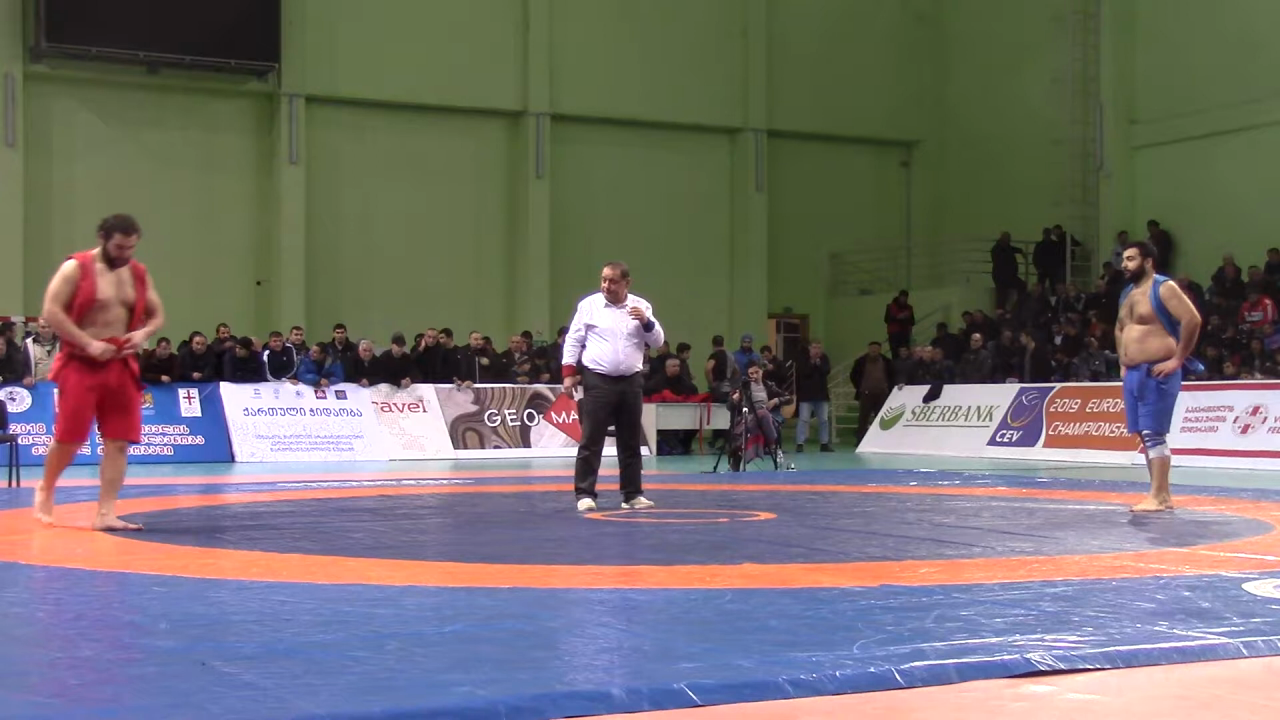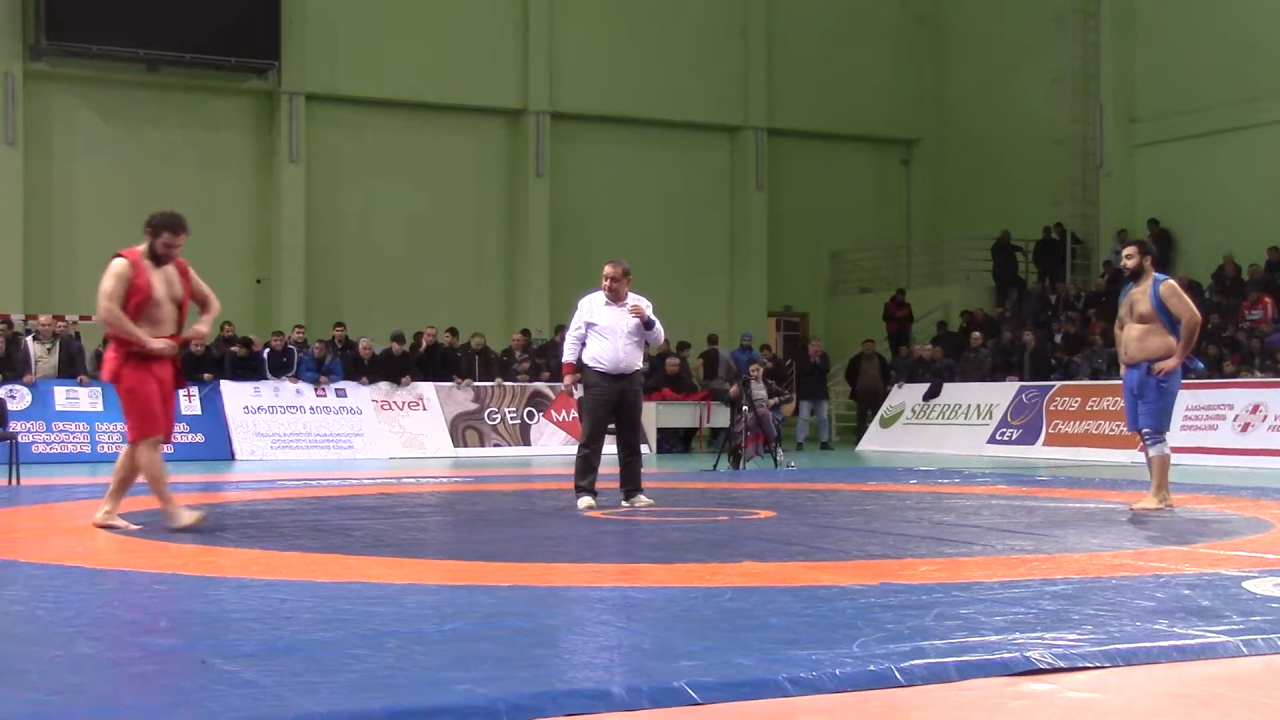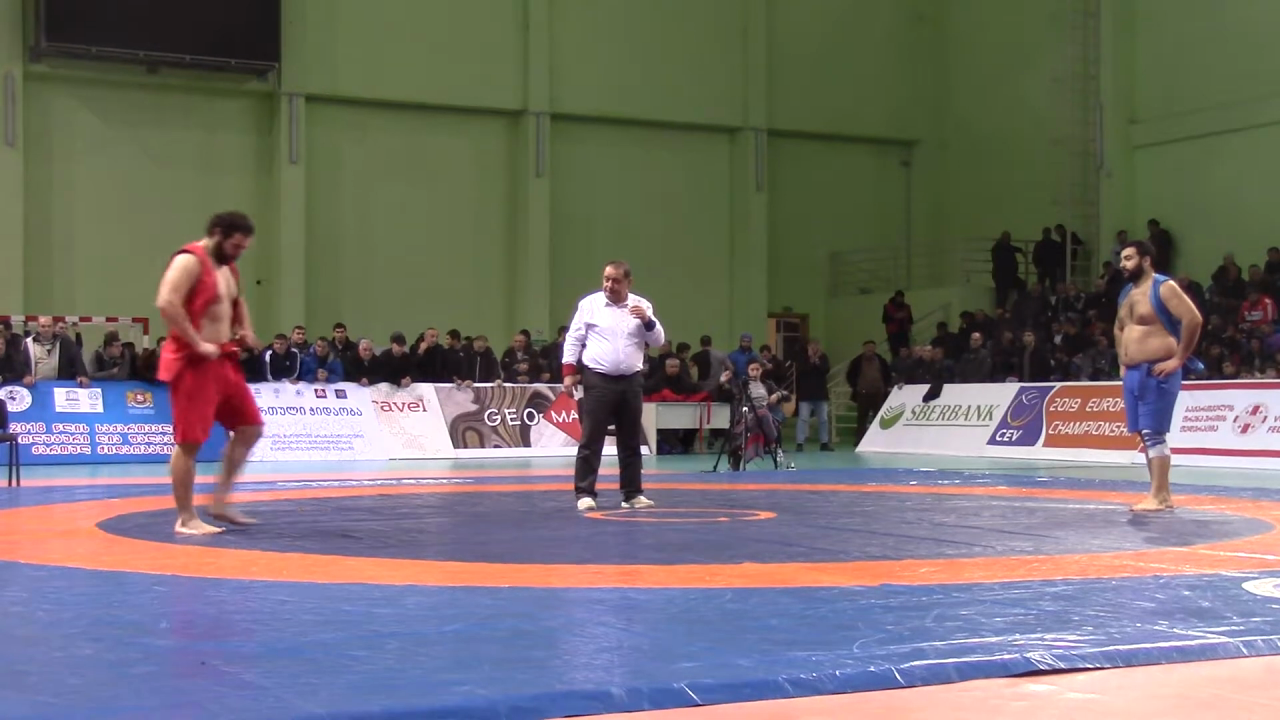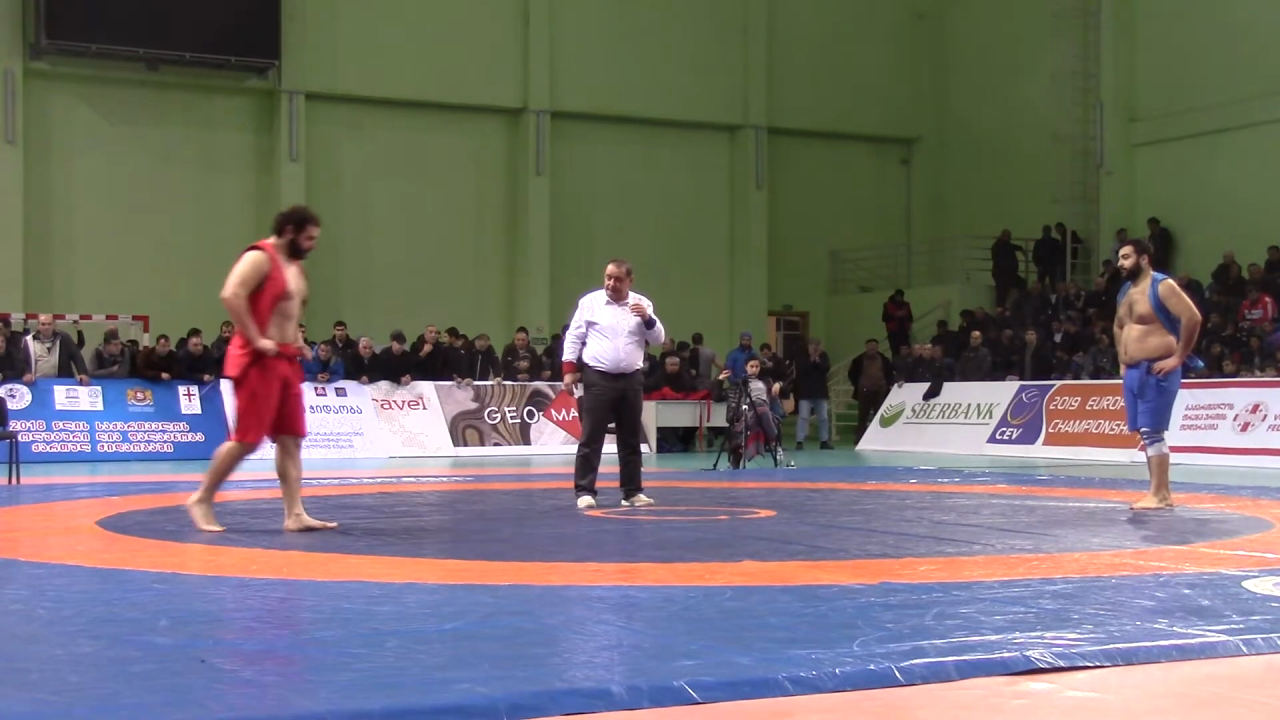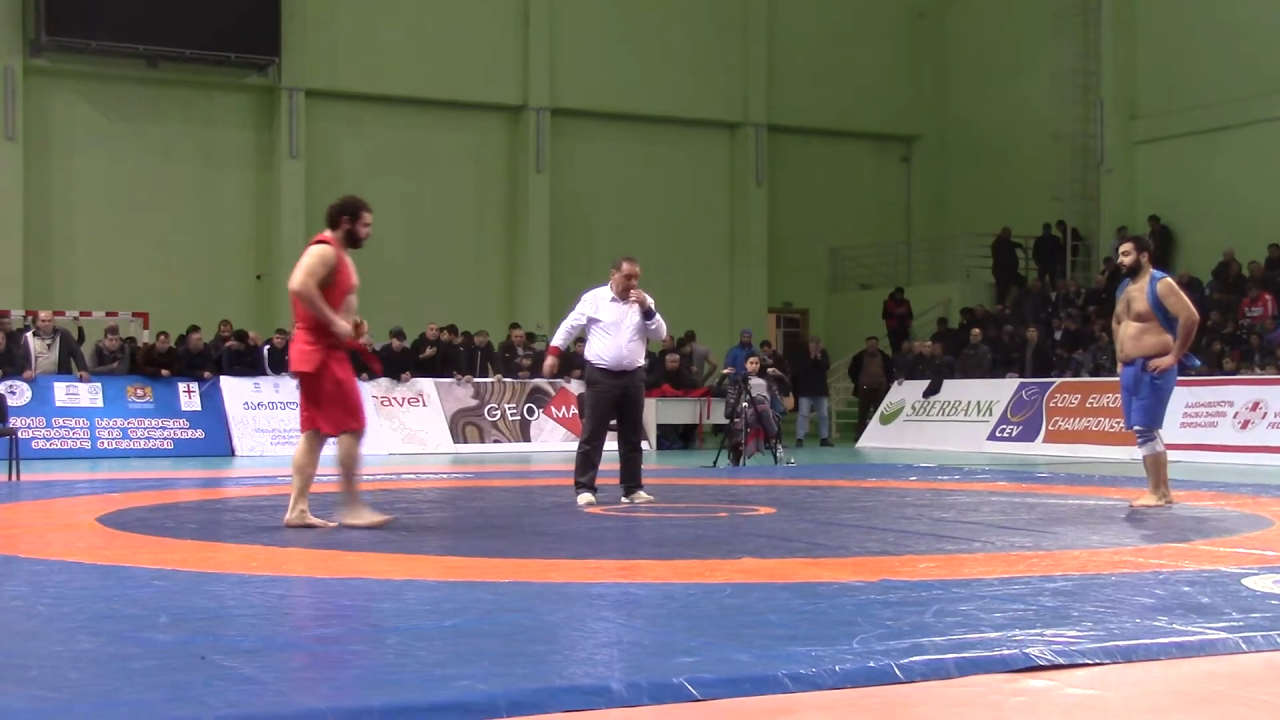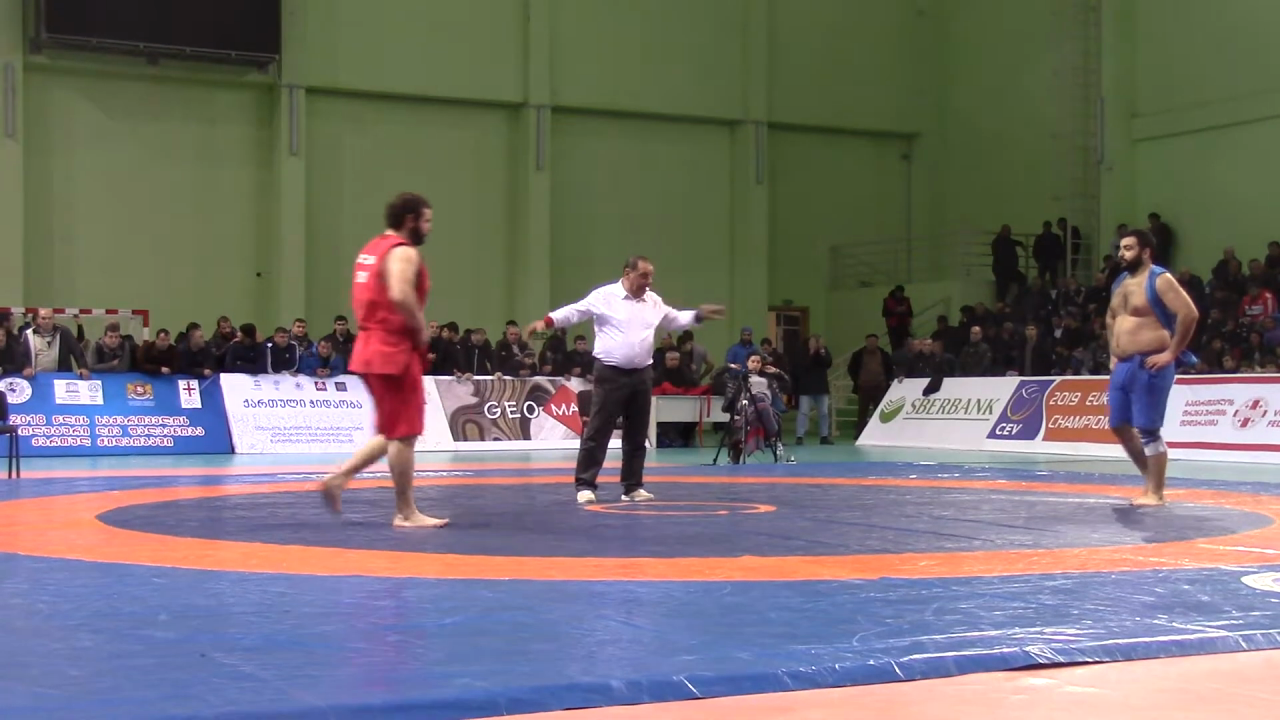
dt=0.4s
person 1, frame 1
left shoulder: (139, 274)
right shoulder: (76, 268)
left elbow: (157, 315)
right elbow: (51, 311)
left wrist: (143, 333)
right wrist: (88, 343)
left hip: (121, 365)
right hip: (80, 363)
left knee: (120, 442)
right knee: (69, 437)
left ankle: (107, 514)
right ankle: (45, 491)
person 1, frame 2
left shoulder: (181, 270)
right shoulder: (124, 266)
left elbow: (211, 302)
right elbow: (107, 313)
left wrist: (205, 323)
right wrist: (148, 342)
left hip: (166, 363)
right hip: (133, 362)
left knee: (141, 441)
right knee: (149, 438)
left ankle: (108, 510)
right ankle: (173, 511)
person 1, frame 3
left shoulder: (228, 267)
right shoulder: (190, 261)
left elbow: (237, 303)
right elbow: (167, 304)
left wrist: (246, 330)
right wrist: (198, 344)
left hip: (223, 361)
right hip: (191, 362)
left knee: (250, 426)
right knee: (189, 441)
left ankle: (220, 499)
right ankle: (186, 518)
person 1, frame 4
left shoulder: (294, 265)
right shoulder: (258, 258)
right elbow: (231, 295)
left wrist: (298, 342)
right wrist: (256, 339)
left hip: (284, 361)
right hip: (256, 361)
left knee: (291, 439)
right knee: (247, 439)
left ankle: (295, 514)
right ankle: (201, 500)
person 1, frame 5
left shoulder: (339, 253)
right shoulder: (324, 250)
right elbow: (298, 287)
left wrist: (349, 323)
right wrist: (335, 323)
left hip: (328, 351)
right hip: (321, 352)
left knee: (314, 433)
right knee: (351, 427)
left ankle: (298, 509)
right ankle: (352, 507)
person 1, frame 6
left shoulder: (372, 249)
right shoulder: (404, 252)
left elbow: (368, 296)
right elbow: (400, 296)
right wrist: (421, 330)
left hip: (372, 348)
right hip: (395, 350)
left knee: (390, 433)
right knee: (404, 433)
left ankle: (337, 479)
right ankle: (406, 513)
person 2, frame 1
left shoulder: (1164, 288)
right shoulder: (1128, 293)
left elbow: (1192, 319)
right elbow: (1120, 329)
left wrist: (1178, 359)
right wrist: (1123, 362)
left hip: (1157, 373)
right hip: (1132, 374)
left knee: (1154, 434)
right knee: (1145, 435)
left ankle: (1157, 496)
right ankle: (1163, 494)
person 2, frame 2
left shoulder: (1163, 287)
right shoulder: (1127, 292)
left elbow: (1192, 318)
right elbow: (1119, 327)
left wrist: (1178, 358)
right wrist: (1123, 361)
left hip: (1156, 372)
right hip: (1132, 372)
left knee: (1153, 432)
right knee: (1144, 433)
left ankle: (1156, 494)
right ankle: (1163, 493)
person 2, frame 3
left shoulder: (1163, 287)
right shoulder: (1126, 293)
left elbow: (1193, 319)
right elbow: (1119, 329)
left wrist: (1179, 359)
right wrist: (1123, 361)
left hip: (1157, 373)
right hip: (1132, 373)
left knee: (1154, 434)
right knee: (1145, 435)
left ankle: (1157, 496)
right ankle: (1164, 494)
person 2, frame 4
left shoulder: (1162, 286)
right shoulder: (1125, 291)
left elbow: (1192, 318)
right elbow: (1118, 327)
left wrist: (1178, 357)
right wrist: (1123, 360)
left hip: (1157, 371)
right hip: (1132, 372)
left knee: (1151, 432)
right knee: (1145, 433)
left ankle: (1156, 494)
right ankle: (1164, 493)
person 2, frame 5
left shoulder: (1161, 284)
right shoulder: (1124, 287)
left elbow: (1190, 317)
left wrist: (1174, 355)
right wrist: (1120, 358)
left hip: (1153, 369)
right hip: (1129, 369)
left knee: (1144, 430)
right knee: (1147, 432)
left ankle: (1155, 492)
right ankle: (1163, 490)
person 2, frame 6
left shoulder: (1160, 280)
right shoulder: (1120, 282)
left elbow: (1189, 314)
left wrist: (1171, 352)
right wrist: (1113, 354)
left hip: (1149, 366)
right hip: (1122, 366)
left knee: (1147, 430)
right knee: (1120, 427)
left ankle: (1156, 492)
right ankle: (1151, 480)
person 3, frame 1
left shoulder: (641, 306)
right shoulder: (589, 305)
left elbow: (658, 341)
right elbow: (574, 340)
left wrist: (646, 322)
right wrist: (568, 372)
left hip: (631, 382)
right hip: (598, 381)
left knee: (631, 442)
right knee: (591, 440)
left ankle: (632, 494)
right ankle: (585, 493)
person 3, frame 2
left shoulder: (641, 304)
right shoulder: (589, 303)
left elbow: (658, 340)
right elbow: (573, 338)
left wrist: (646, 320)
right wrist: (569, 370)
left hip: (631, 380)
right hip: (598, 380)
left knee: (631, 440)
right knee: (591, 439)
left ankle: (632, 492)
right ankle: (585, 492)
person 3, frame 3
left shoulder: (641, 305)
right shoulder: (589, 304)
left elbow: (658, 341)
right elbow: (573, 339)
left wrist: (647, 321)
right wrist: (569, 371)
left hip: (631, 381)
right hip: (597, 381)
left knee: (631, 441)
right knee: (591, 440)
left ankle: (632, 493)
right ankle: (584, 493)
person 3, frame 4
left shoulder: (642, 303)
right shoulder: (590, 302)
left elbow: (658, 339)
right elbow: (573, 337)
left wrist: (647, 319)
right wrist: (569, 369)
left hip: (631, 380)
right hip: (598, 379)
left knee: (631, 439)
right knee: (591, 438)
left ankle: (632, 491)
right ankle: (584, 491)
person 3, frame 5
left shoulder: (644, 300)
right shoulder: (593, 298)
left elbow: (659, 334)
right elbow: (569, 326)
left wrist: (647, 309)
right wrist: (553, 353)
left hip: (633, 377)
right hip: (600, 376)
left knee: (632, 436)
right knee: (592, 435)
left ankle: (632, 488)
right ankle: (585, 488)
person 3, frame 6
left shoulder: (654, 301)
right shoulder: (604, 296)
left elbow: (677, 320)
right elbow: (575, 311)
left wrist: (700, 315)
right wrist: (546, 322)
left hip: (641, 374)
right hip: (610, 373)
left knee: (637, 434)
right knee: (597, 431)
left ankle: (632, 486)
right ankle: (585, 485)
